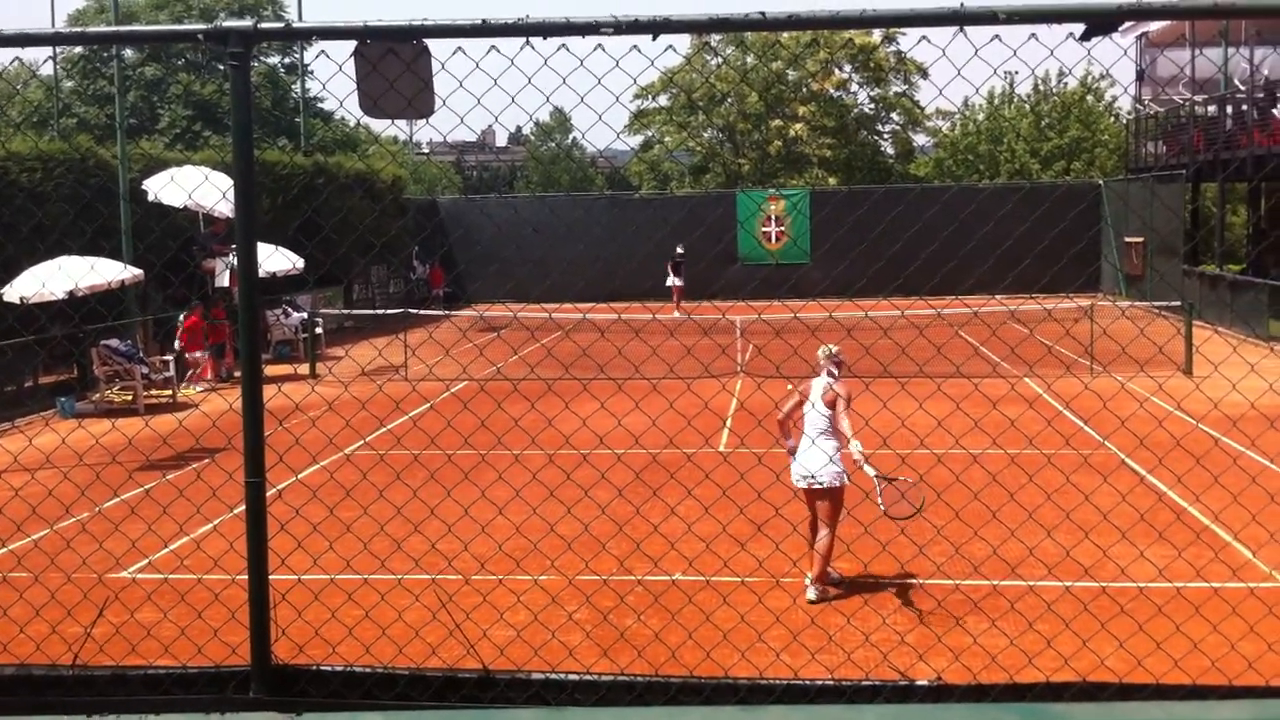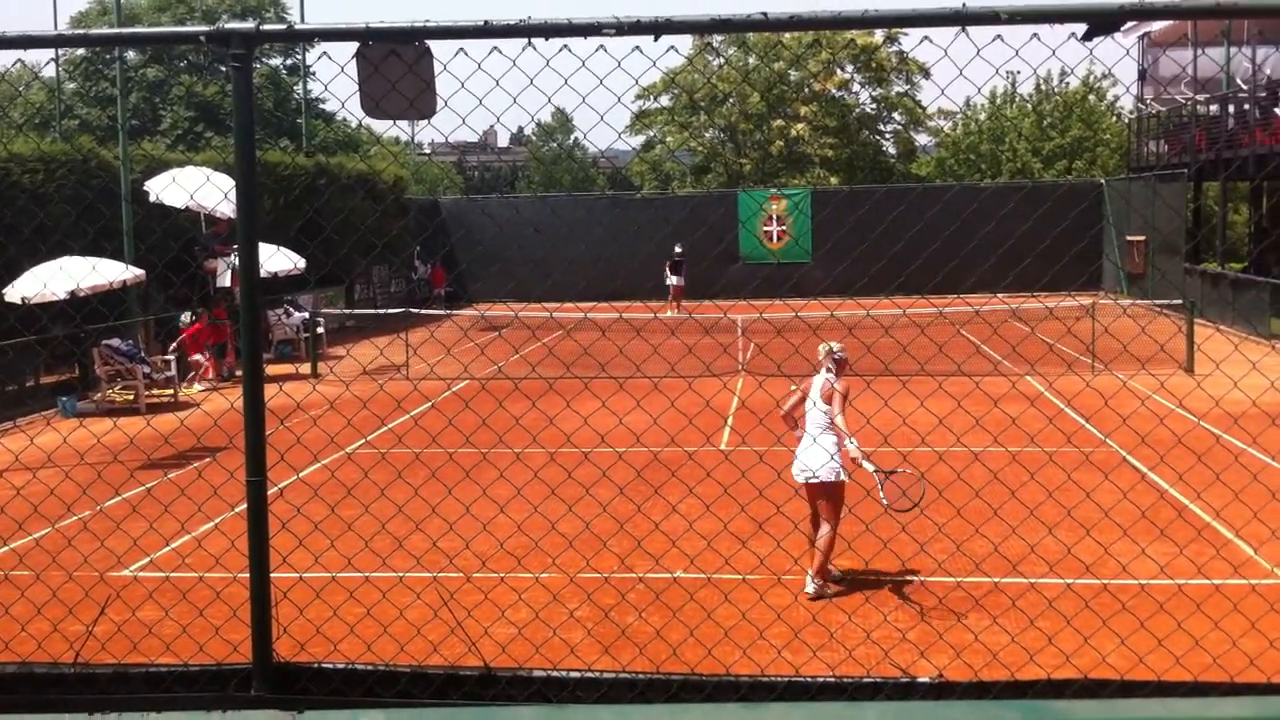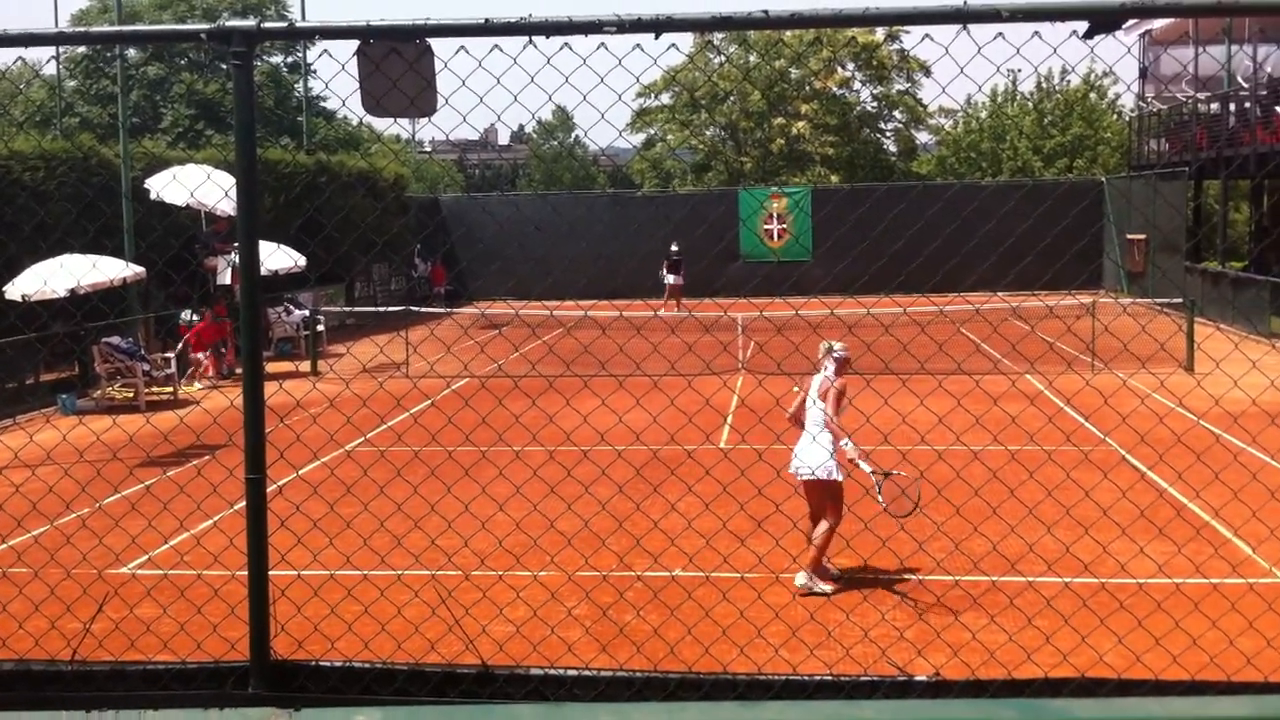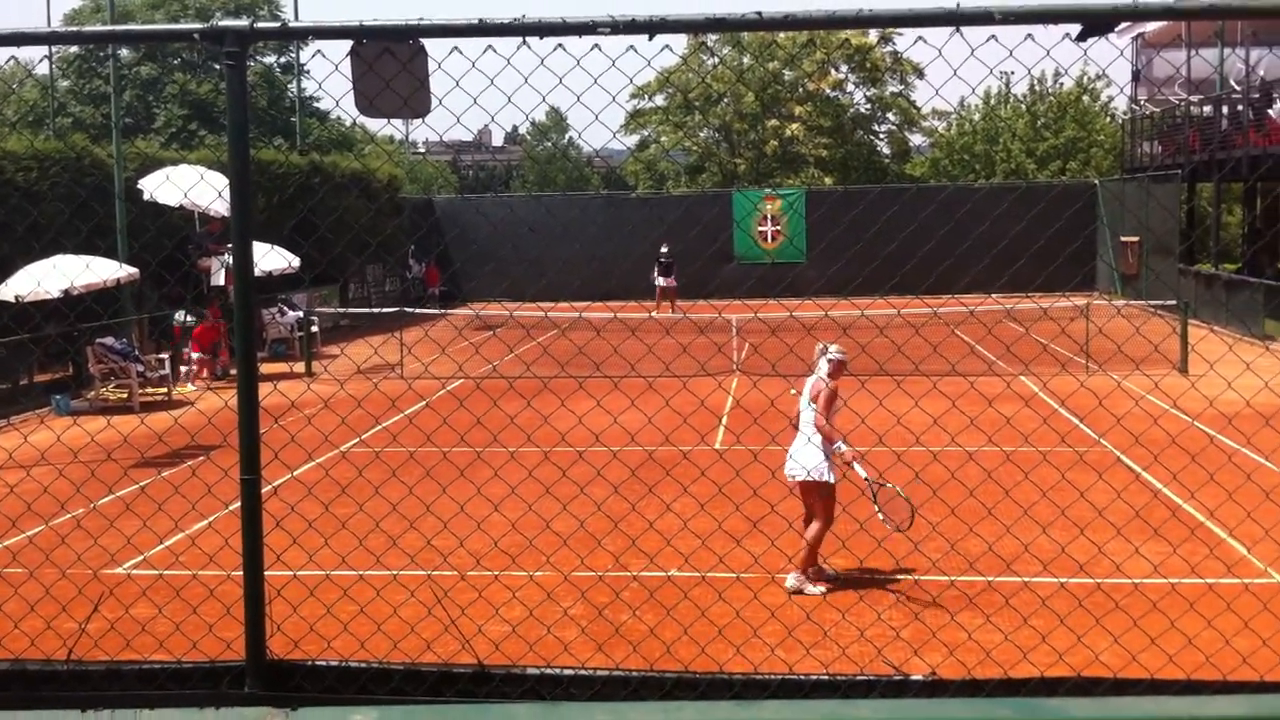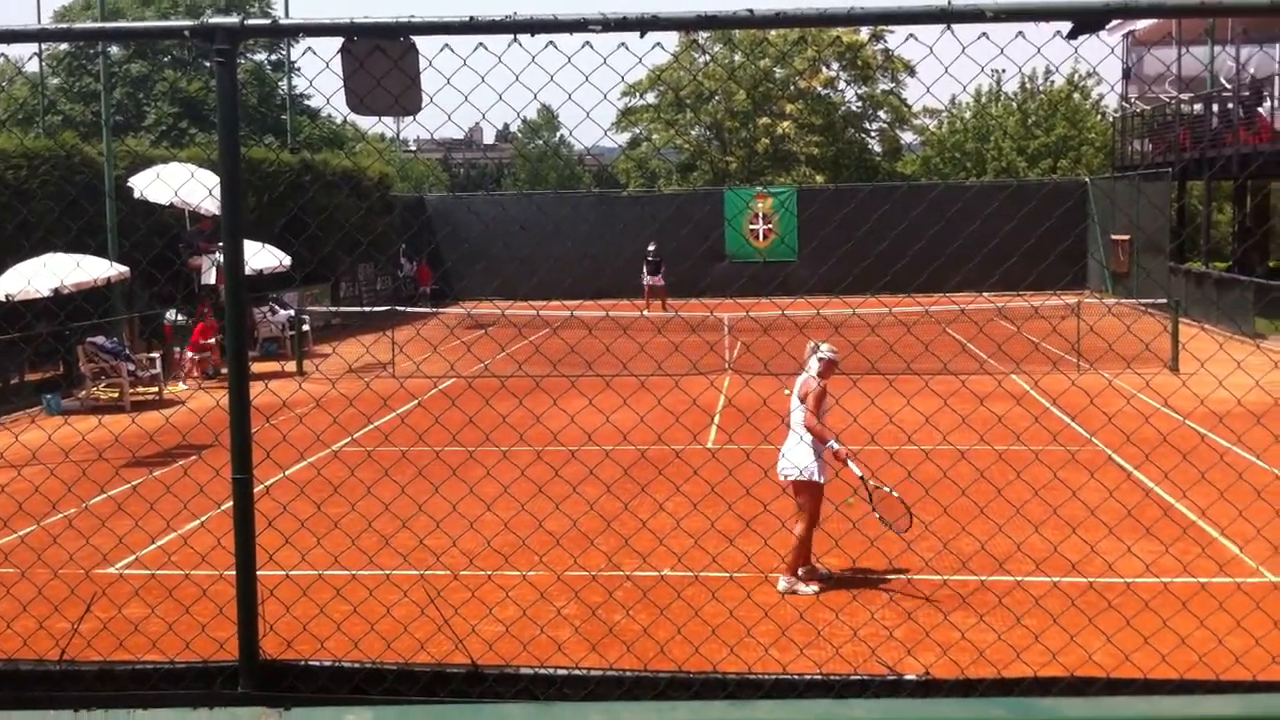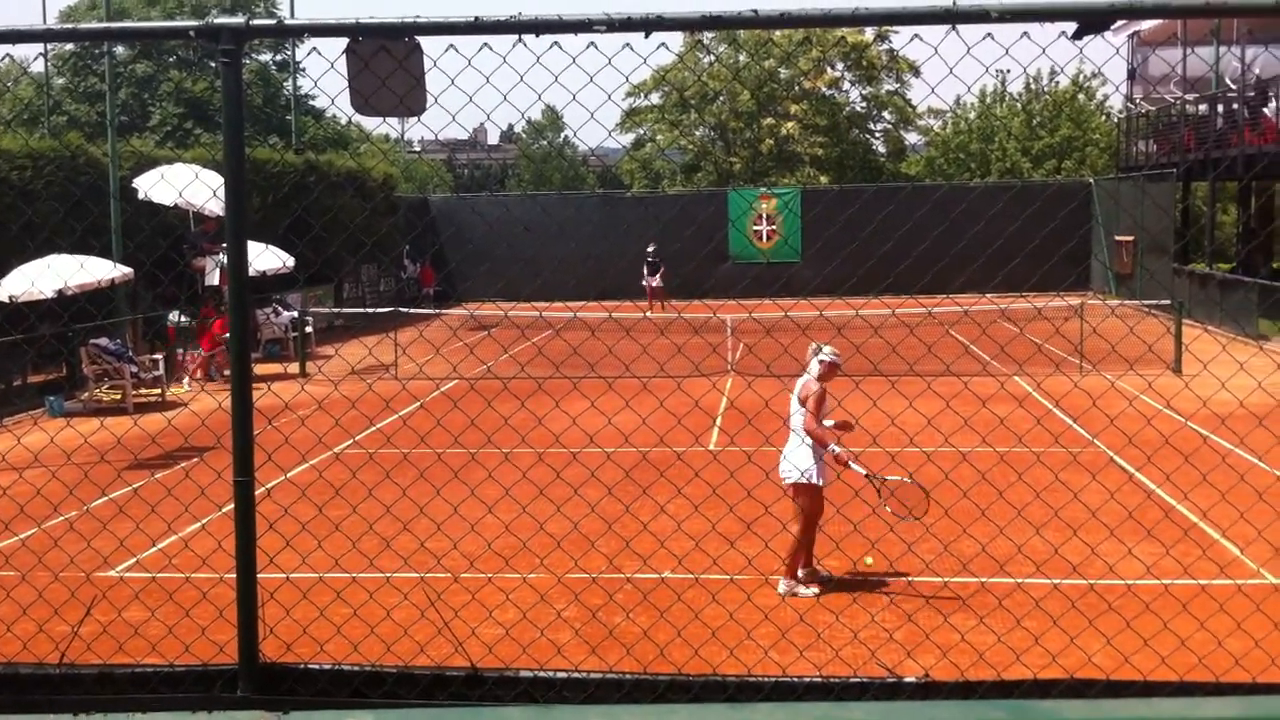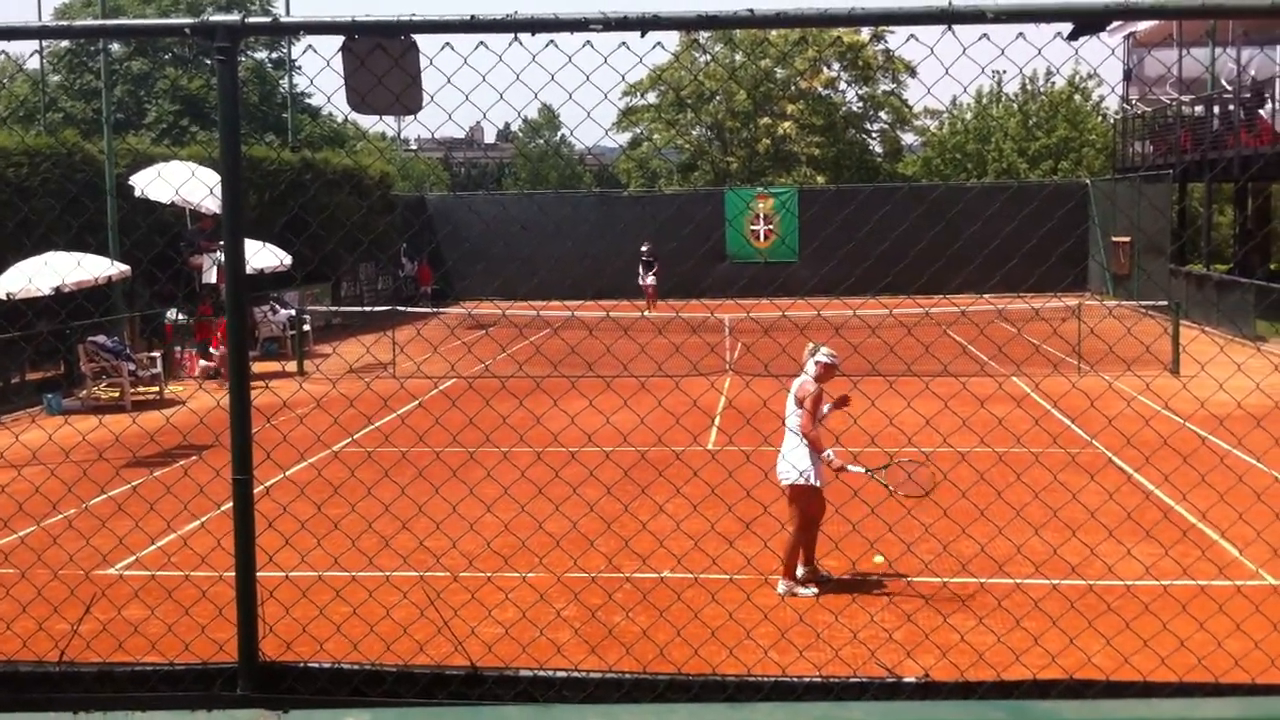
dt=0.1s
person 1, frame 1
left shoulder: (807, 388)
right shoulder: (841, 389)
left elbow: (782, 417)
right elbow: (842, 420)
left wrist: (789, 442)
right wrist: (854, 446)
left hip: (804, 461)
right hip: (826, 464)
left knee: (817, 520)
right knee: (827, 527)
left ankle: (817, 572)
right ankle: (816, 586)
person 1, frame 2
left shoulder: (811, 383)
right shoulder: (840, 385)
left elbow: (786, 412)
right elbow: (836, 418)
left wrist: (801, 430)
right wrist: (851, 445)
left hip: (806, 456)
right hip: (825, 460)
left knee: (818, 519)
right knee: (829, 523)
left ankle: (819, 569)
right ankle: (816, 581)
person 1, frame 3
left shoulder: (813, 382)
right shoulder: (836, 383)
left elbow: (793, 415)
right elbow: (830, 418)
right wrist: (848, 445)
left hip: (805, 453)
right hip: (822, 457)
left knee: (818, 515)
right knee: (831, 518)
left ankle: (817, 566)
right ankle: (807, 575)
person 1, frame 4
left shoulder: (811, 382)
right shoulder: (828, 385)
right elbow: (820, 423)
right wrist: (841, 447)
left hip: (802, 455)
right hip: (814, 460)
left knee: (814, 516)
right knee: (822, 519)
left ankle: (812, 567)
right ankle: (797, 576)
person 1, frame 5
left shoulder: (802, 380)
right shoulder: (817, 384)
right elbow: (811, 422)
left wrist: (826, 443)
right wrist: (834, 446)
left hip: (794, 454)
right hip: (806, 458)
left knee: (807, 516)
right knee: (808, 519)
left ankle: (805, 566)
right ankle: (788, 577)
person 1, frame 6
left shoulder: (805, 382)
right shoulder: (816, 387)
right elbow: (811, 427)
left wrist: (832, 424)
right wrist: (835, 450)
left hip: (799, 459)
right hip: (804, 462)
left knee: (812, 515)
right knee: (803, 522)
left ankle: (806, 568)
right ankle: (788, 581)
person 1, frame 7
left shoulder: (801, 383)
right shoulder: (813, 388)
right elbow: (808, 429)
left wrist: (831, 407)
right wrist: (829, 457)
left hip: (796, 459)
right hip: (801, 462)
left knee: (815, 512)
right knee: (800, 523)
left ankle: (806, 567)
right ankle: (787, 581)
